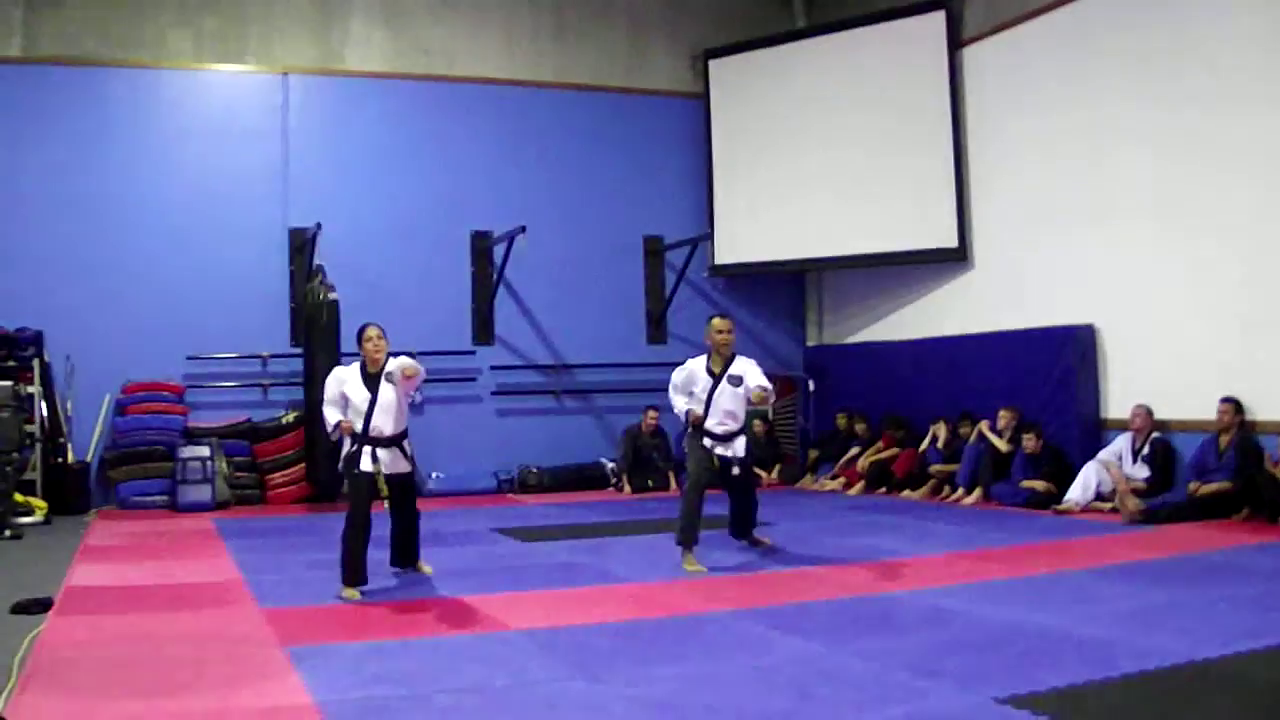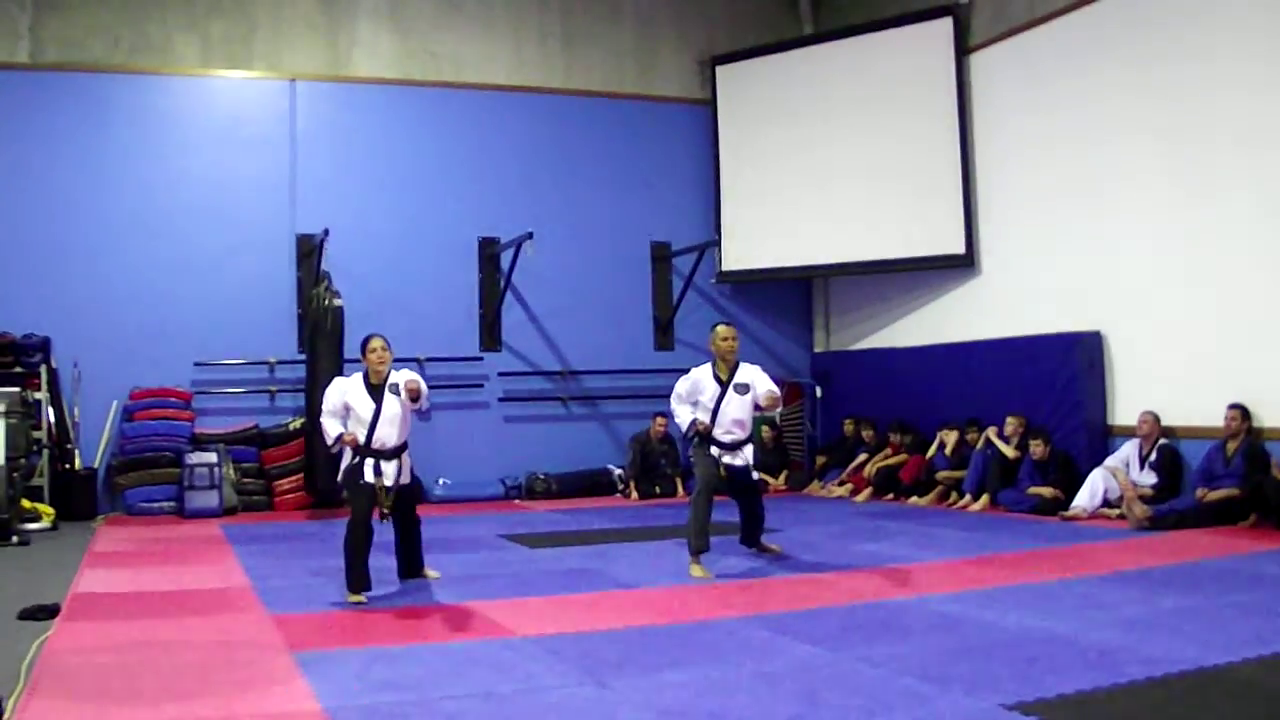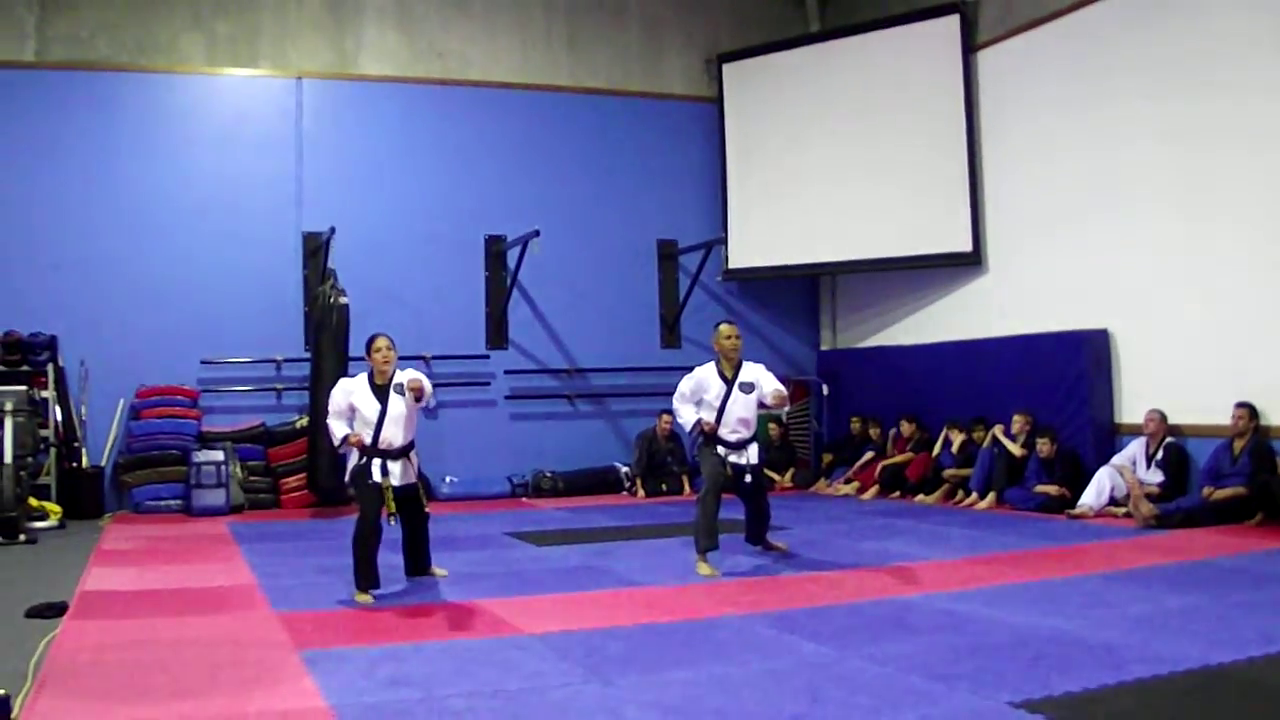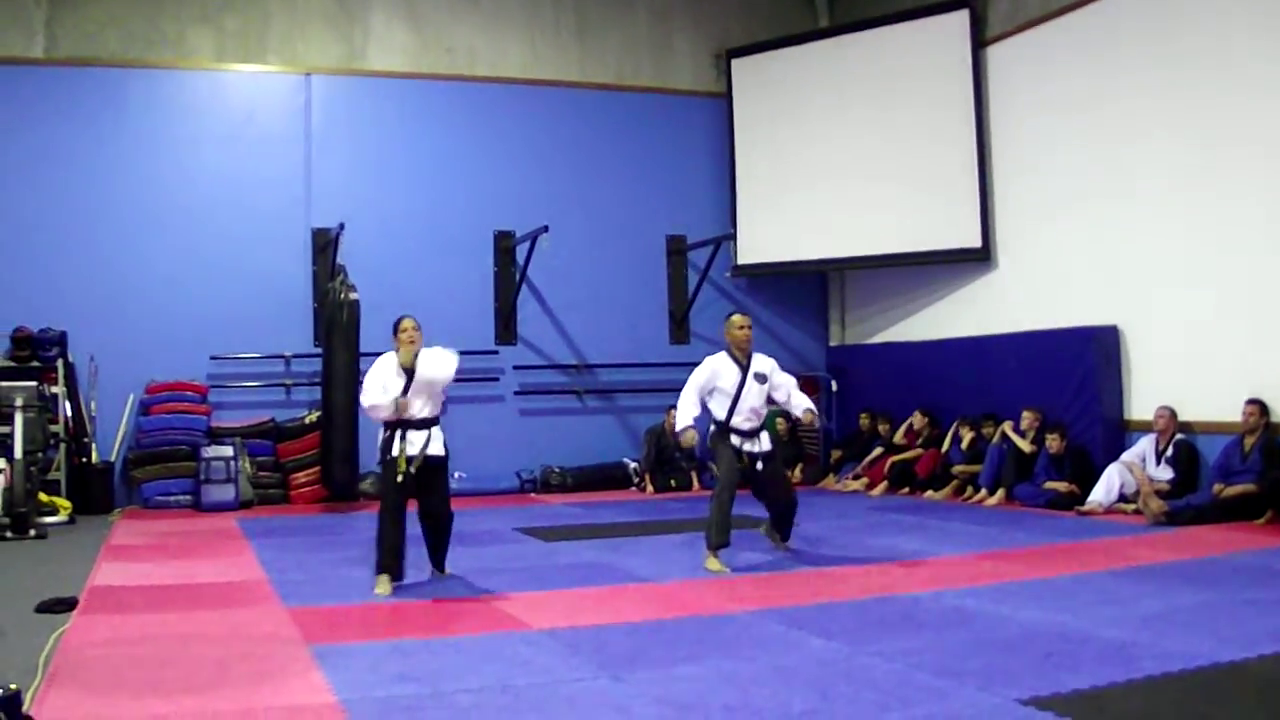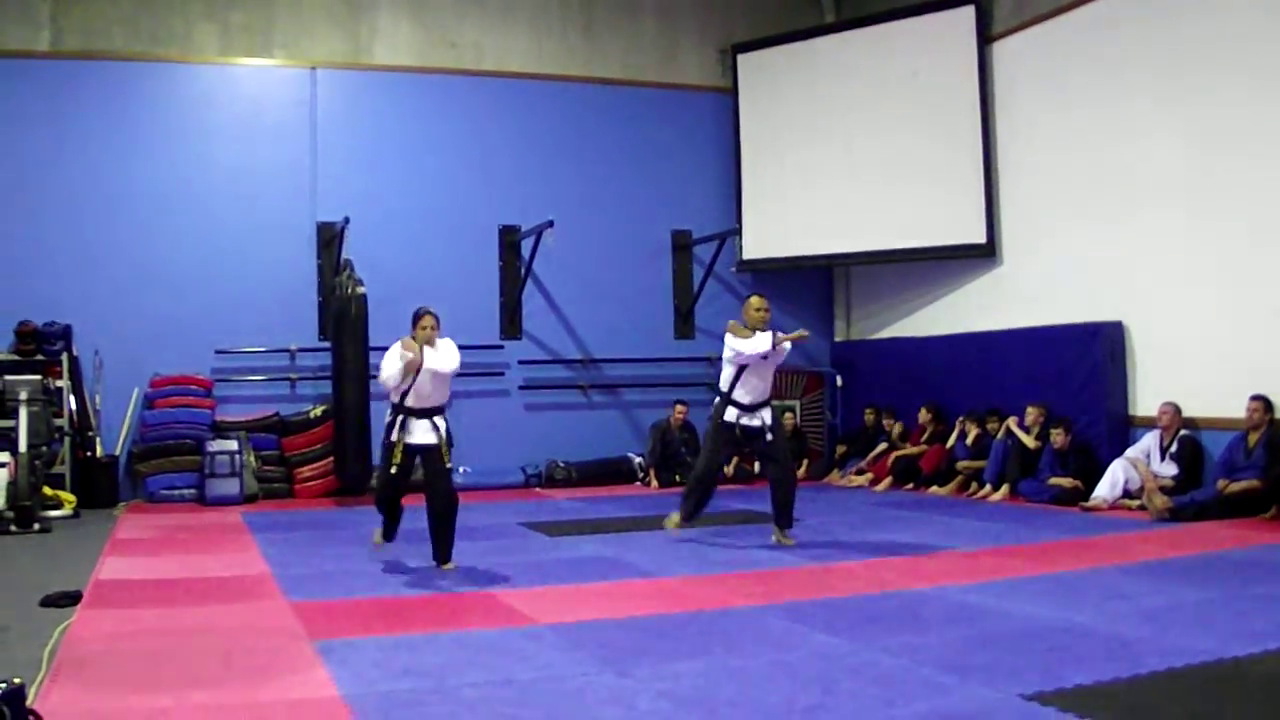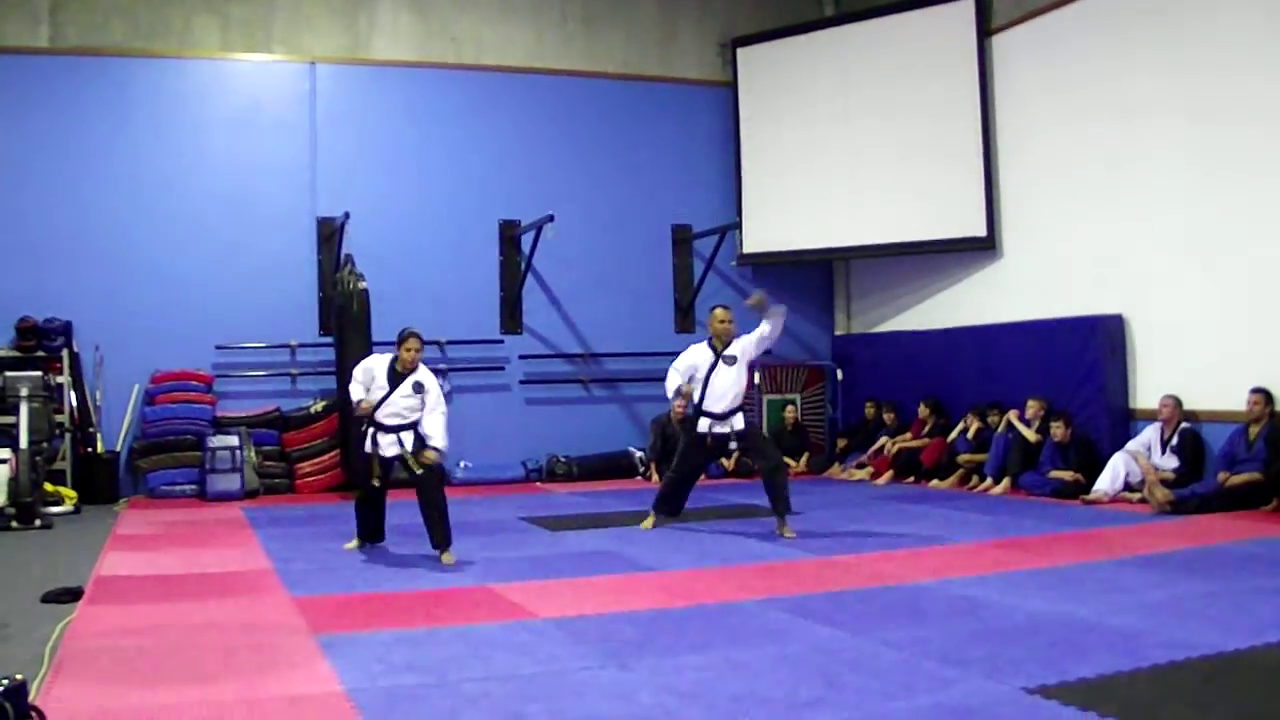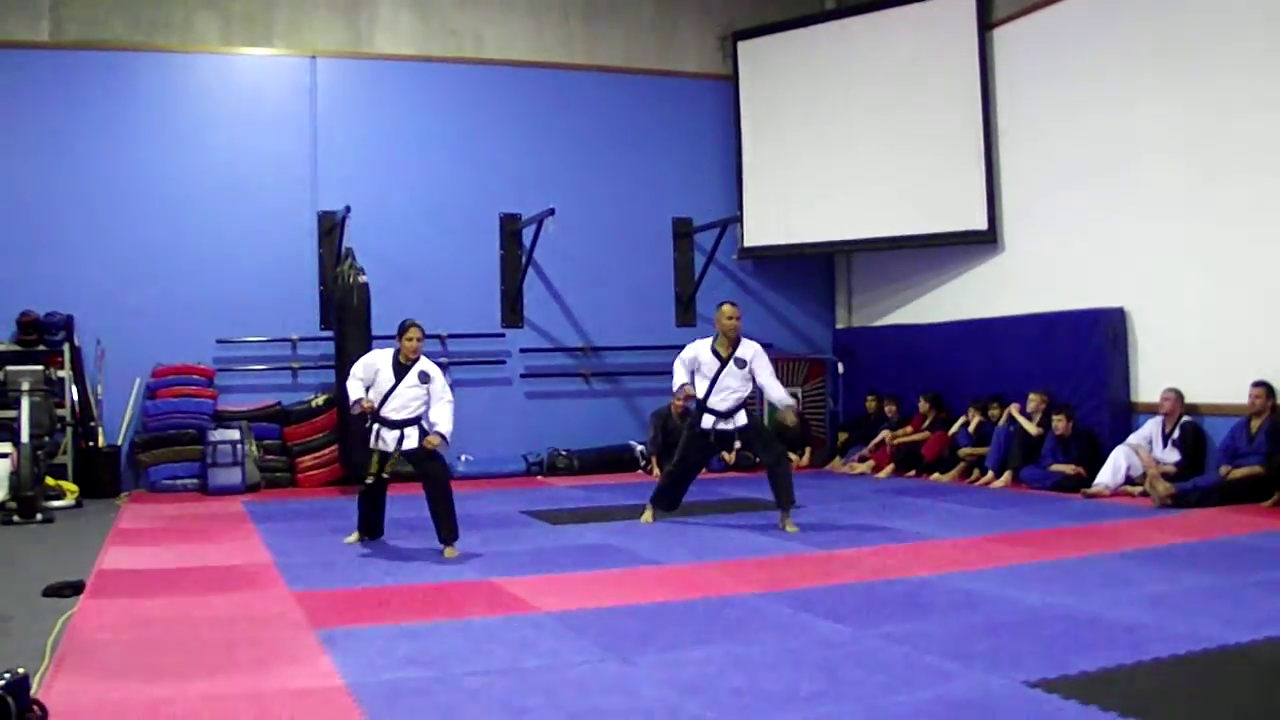
dt=0.4s
person 1, frame 1
left shoulder: (398, 368)
right shoulder: (345, 375)
left elbow: (411, 378)
right elbow: (331, 404)
left wrist: (411, 372)
right wrist: (338, 423)
left hip: (395, 453)
right hip: (361, 454)
left knee: (406, 510)
right knee: (358, 514)
left ankle: (409, 559)
right ankle: (351, 581)
person 1, frame 2
left shoulder: (402, 380)
right shoulder: (347, 386)
left elbow: (416, 398)
right elbow: (329, 415)
left wrist: (415, 390)
right wrist: (340, 436)
left hip: (395, 464)
right hip: (361, 465)
left knee: (407, 520)
right knee: (360, 522)
left ankle: (414, 568)
right ankle: (356, 587)
person 1, frame 3
left shoulder: (407, 379)
right shoulder: (352, 387)
left elbow: (423, 395)
right elbow: (336, 417)
left wrist: (419, 390)
right wrist: (345, 437)
left hip: (403, 463)
right hip: (368, 465)
left knee: (416, 518)
right knee: (369, 521)
left ankle: (421, 566)
right ankle: (364, 585)
person 1, frame 4
left shoulder: (434, 357)
right shoulder: (384, 364)
left elbow: (447, 367)
right elbow: (369, 400)
left wrist: (414, 360)
right wrist: (393, 405)
left hip: (430, 441)
right hip: (397, 442)
left knee: (438, 508)
right knee: (392, 506)
left ankle: (439, 564)
right ankle: (386, 573)
person 1, frame 5
left shoulder: (444, 347)
right shoulder: (399, 349)
left elbow: (448, 365)
right elbow: (388, 378)
left wrist: (421, 356)
right wrist: (407, 368)
left hip: (434, 428)
right hip: (401, 427)
left knee: (443, 493)
right knee: (388, 487)
left ankle: (443, 556)
right ankle: (387, 528)
person 1, frame 6
left shoulder: (426, 378)
right shoulder: (375, 363)
left elbow: (436, 413)
right elbow: (357, 380)
left wrist: (435, 447)
right wrist: (360, 401)
left hip: (408, 440)
right hip: (377, 438)
left knee: (431, 487)
right knee: (370, 491)
left ankle: (444, 546)
right ankle: (364, 536)
person 1, frame 7
left shoulder: (430, 370)
right shoulder: (378, 359)
left elbow: (443, 402)
right elbow: (356, 377)
left wrist: (440, 433)
right wrist: (360, 400)
left hip: (414, 435)
right hip: (381, 433)
left knee: (438, 480)
right knee: (372, 484)
left ankle: (448, 540)
right ankle: (366, 530)
person 2, frame 1
left shoulder: (745, 366)
right shoulder: (693, 367)
left elbow: (759, 384)
right elbow: (676, 391)
left wrist: (762, 393)
right wrist: (687, 412)
left hip: (733, 443)
right hip: (702, 440)
left knee: (745, 493)
right knee: (694, 486)
left ankle: (747, 534)
right ankle: (687, 552)
person 2, frame 2
left shoulder: (752, 373)
right shoulder: (698, 376)
left elbow: (766, 391)
right elbow: (678, 401)
left wrist: (772, 398)
right wrist: (692, 423)
left hip: (740, 451)
right hip: (708, 449)
left knee: (752, 501)
right knee: (703, 493)
left ankle: (755, 542)
right ankle: (695, 559)
person 2, frame 3
left shoulder: (756, 371)
right shoulder: (702, 375)
left elbow: (772, 388)
right elbow: (681, 401)
left wrist: (779, 397)
right wrist: (697, 423)
left hip: (745, 450)
right hip: (713, 447)
left knee: (758, 500)
right knee: (711, 490)
left ankle: (761, 539)
right ankle: (702, 557)
person 2, frame 4
left shoulder: (766, 364)
right shoulder: (713, 364)
left elbow: (789, 390)
right elbow: (690, 395)
left wrist: (807, 410)
right wrist: (686, 426)
left hip: (757, 440)
right hip: (726, 440)
left knee: (783, 495)
right knee: (725, 487)
left ankle: (775, 530)
right ankle: (712, 553)
person 2, frame 5
left shoulder: (773, 336)
right shoulder: (734, 337)
left elbow: (778, 352)
right elbow: (749, 350)
left wrist: (748, 335)
right wrist: (786, 338)
left hip: (761, 415)
right hip: (729, 414)
left knee: (783, 471)
right knee: (707, 465)
left ankle: (781, 528)
right ankle: (683, 514)
person 2, frame 6
left shoulder: (742, 345)
right shoulder: (695, 352)
left elbow: (771, 329)
right elbow: (674, 374)
left wrist: (764, 308)
right wrist: (679, 389)
left hip: (736, 423)
right hip: (705, 425)
left knee: (773, 464)
right knee: (681, 473)
left ankle: (782, 521)
right ankle: (656, 514)
person 2, frame 7
left shoulder: (752, 349)
right shoulder: (699, 348)
left elbow: (769, 381)
right elbow: (681, 364)
left wrist: (785, 405)
right wrist: (683, 385)
left hip: (739, 418)
right hip: (707, 419)
left knee: (776, 456)
right knee: (682, 465)
left ankle: (785, 515)
right ankle: (653, 506)
